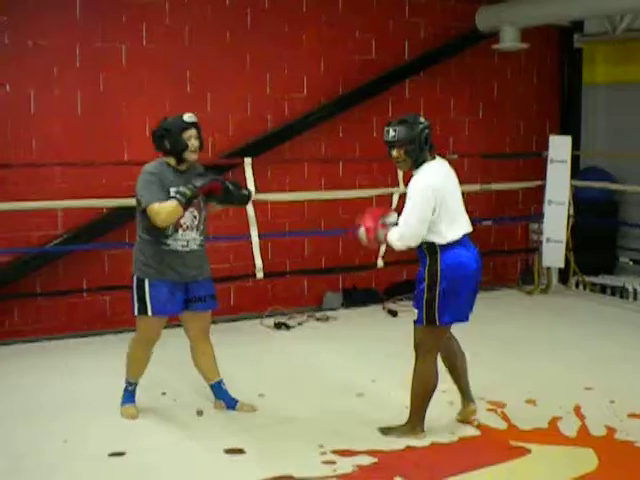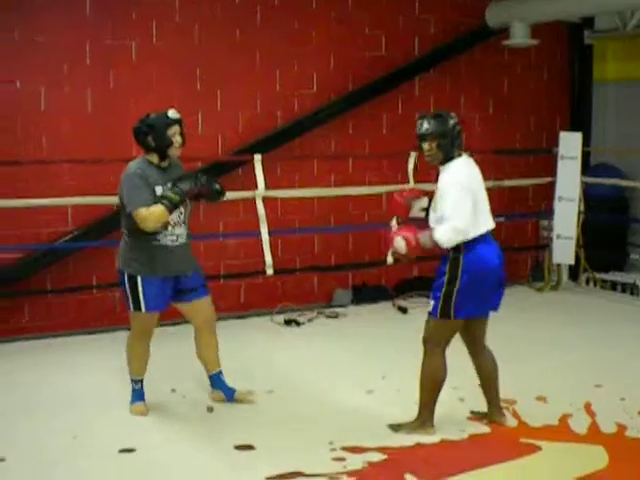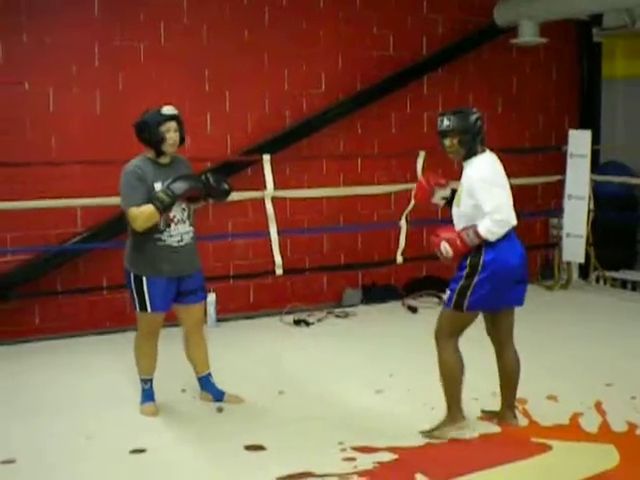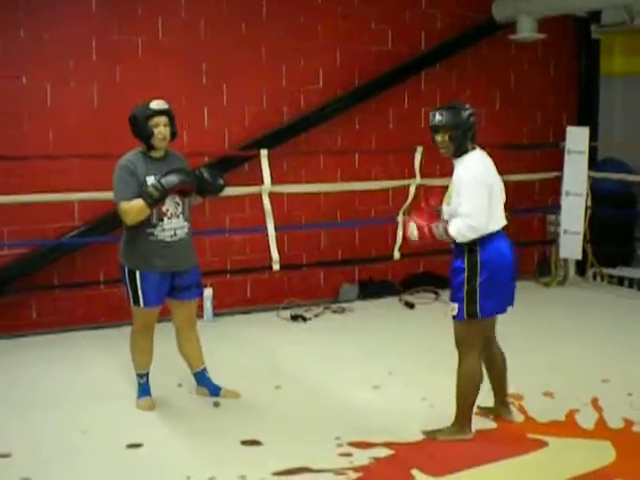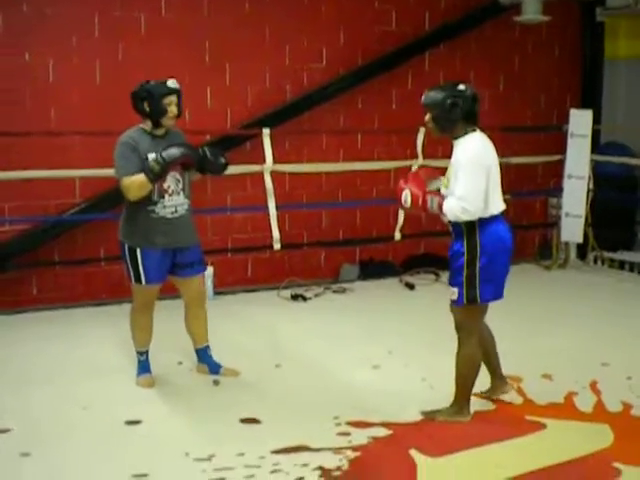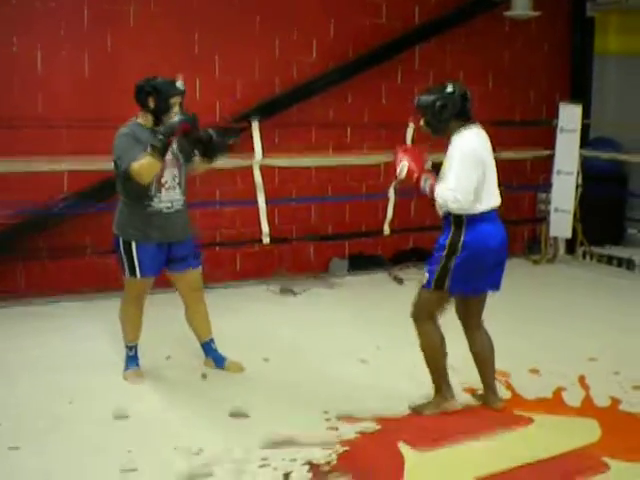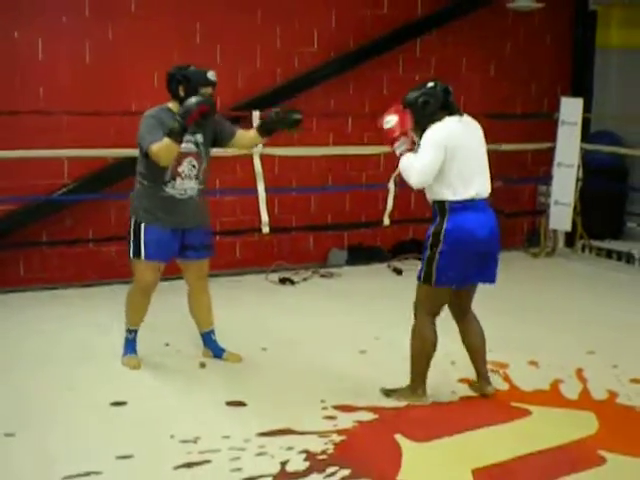
dt=0.3s
person 1, frame 1
left shoulder: (423, 182)
right shoulder: (442, 168)
left elbow: (409, 236)
left wrist: (377, 231)
right wrist: (393, 219)
left hip: (444, 264)
right hip: (465, 256)
left knee: (425, 350)
right knee: (441, 333)
left ankle: (415, 425)
right ankle: (467, 400)
person 1, frame 2
left shoulder: (454, 176)
right shoulder: (463, 166)
left elbow: (459, 228)
left wrist: (418, 239)
right wrist: (425, 206)
left hip: (466, 262)
right hip: (485, 257)
left knee: (433, 345)
right knee: (475, 343)
left ankle: (424, 420)
right ankle: (495, 410)
person 1, frame 3
left shoulder: (478, 171)
right shoulder: (484, 162)
left elbow: (499, 218)
left wrist: (463, 240)
right wrist: (445, 194)
left hip: (488, 259)
right hip: (509, 254)
left knee: (445, 335)
right knee: (502, 340)
left ankle: (453, 417)
right ankle: (508, 411)
person 1, frame 4
left shoulder: (470, 170)
right shoulder: (477, 161)
left elbow: (472, 226)
left wrist: (432, 228)
right wrist: (446, 211)
left hip: (480, 258)
right hip: (495, 252)
left knee: (468, 346)
right knee: (485, 338)
left ankle: (462, 426)
right ankle: (502, 406)
person 1, frame 5
left shoulder: (469, 151)
right shoulder: (476, 142)
left elbow: (466, 208)
left wrist: (426, 200)
right wrist: (439, 186)
left hip: (478, 242)
right hip: (490, 235)
left knee: (466, 329)
right knee: (472, 320)
left ankle: (460, 408)
right ankle: (498, 381)
person 1, frame 6
left shoulder: (464, 144)
right shoulder: (474, 135)
left elbow: (455, 198)
left wrist: (421, 177)
right wrist: (428, 173)
left hip: (467, 236)
right hip: (490, 232)
left knee: (422, 313)
right knee: (472, 321)
left ankle: (444, 395)
right ankle: (491, 393)
person 1, frame 7
left shoulder: (439, 132)
right shoulder: (470, 126)
left elbow: (417, 177)
left wrist: (400, 142)
right wrist: (414, 137)
left hip: (454, 225)
right hip: (484, 222)
left knee: (424, 313)
right knee: (462, 309)
left ankle: (416, 388)
right ankle: (483, 380)
person 2, frame 1
left shoulder: (198, 171)
right shoulder: (153, 173)
left elbow: (211, 204)
right elbow: (160, 216)
left wrist: (231, 194)
right wrist: (193, 189)
left hip: (195, 271)
right hip: (156, 271)
left knee: (200, 335)
right knee: (147, 336)
left ankle: (221, 395)
right ankle: (129, 392)
person 2, frame 2
left shoulder: (176, 167)
right shoulder: (135, 174)
right elbow: (148, 221)
left wrist: (203, 191)
right wrist: (178, 193)
left hip: (182, 264)
right hip: (144, 267)
left knee: (206, 320)
right knee: (142, 330)
left ankle: (220, 386)
right ankle: (137, 391)
person 2, frame 3
left shoulder: (182, 165)
right shoulder: (136, 171)
right elbow: (137, 220)
left wrist: (207, 191)
right wrist: (171, 194)
left hip: (187, 264)
right hip: (150, 268)
left knee: (195, 325)
right knee: (149, 330)
left ankle: (207, 387)
right ankle: (146, 391)
person 2, frame 4
left shoulder: (178, 160)
right shoulder: (129, 165)
right elbow: (128, 215)
left wrist: (204, 188)
right wrist: (160, 189)
left hip: (183, 259)
right hip: (145, 262)
left knee: (187, 322)
right knee: (144, 325)
left ankle: (204, 382)
right ankle: (143, 386)
person 2, frame 5
left shoulder: (177, 137)
right shoulder: (130, 141)
right elbow: (131, 190)
left wrist: (204, 165)
right wrist: (161, 163)
left hip: (184, 236)
right hip: (146, 239)
left knee: (196, 296)
right knee: (144, 302)
left ankle: (205, 360)
right ankle: (143, 364)
person 2, frame 6
left shoulder: (174, 132)
right shoulder: (128, 134)
left elbow: (194, 165)
right elbow: (144, 174)
left wrist: (211, 148)
right wrist: (163, 140)
left hip: (178, 229)
right hip: (139, 232)
left knee: (193, 289)
right knee: (136, 294)
left ankle: (212, 353)
right ankle: (131, 357)
person 2, frame 7
left shoulder: (208, 121)
right shoulder: (154, 118)
left elbow: (243, 139)
right elbow: (161, 156)
left wrist: (270, 126)
right wrist: (182, 122)
left hip: (192, 217)
right hip: (154, 216)
left knee: (198, 279)
right knee: (145, 282)
left ankle: (210, 344)
right ankle: (130, 342)
